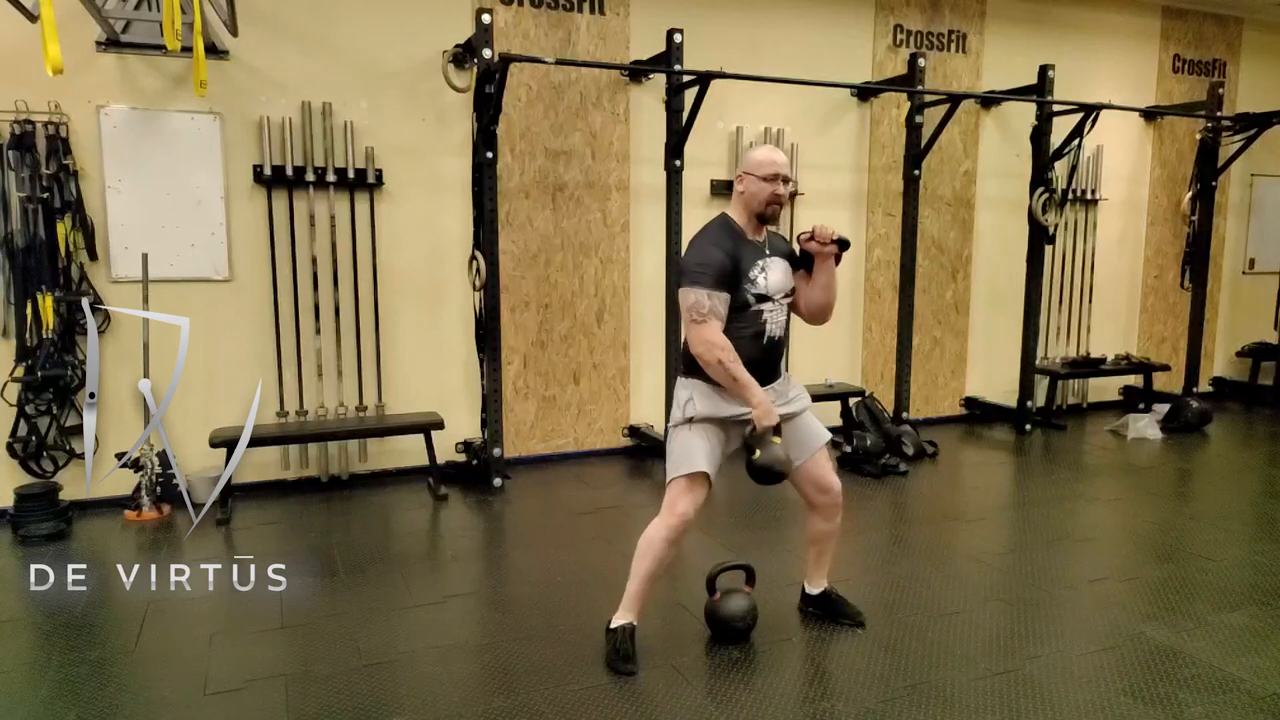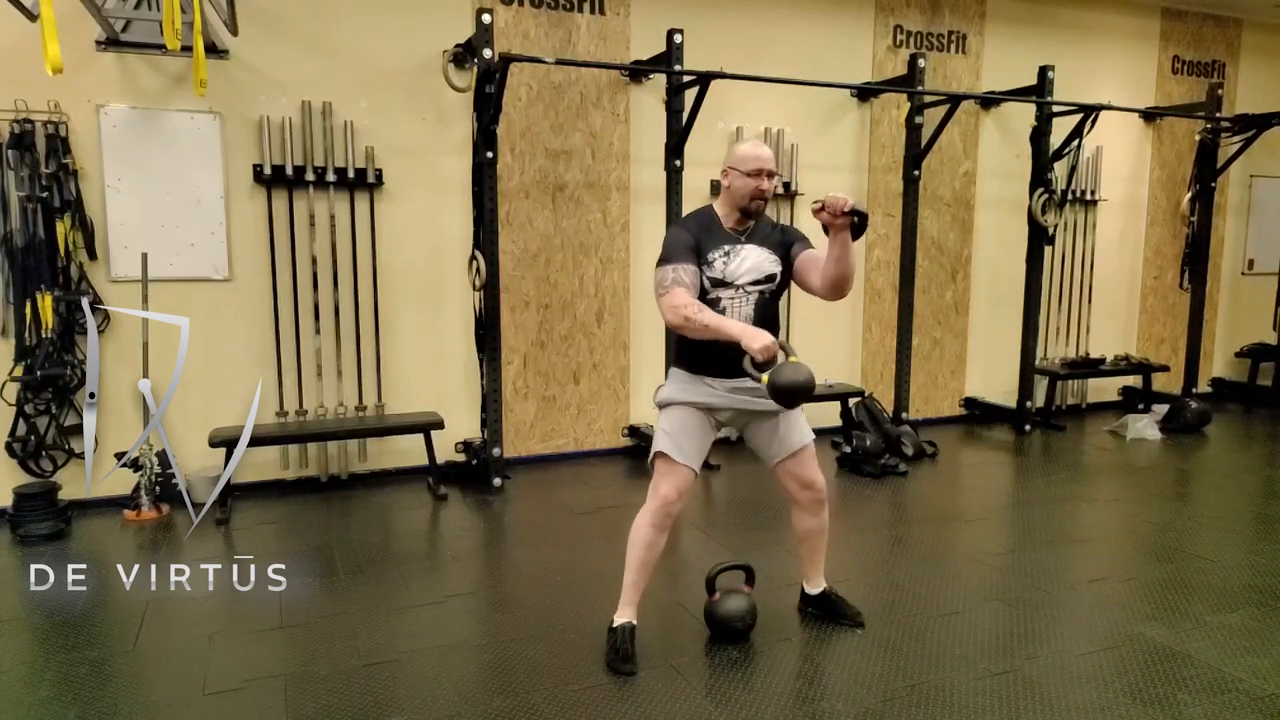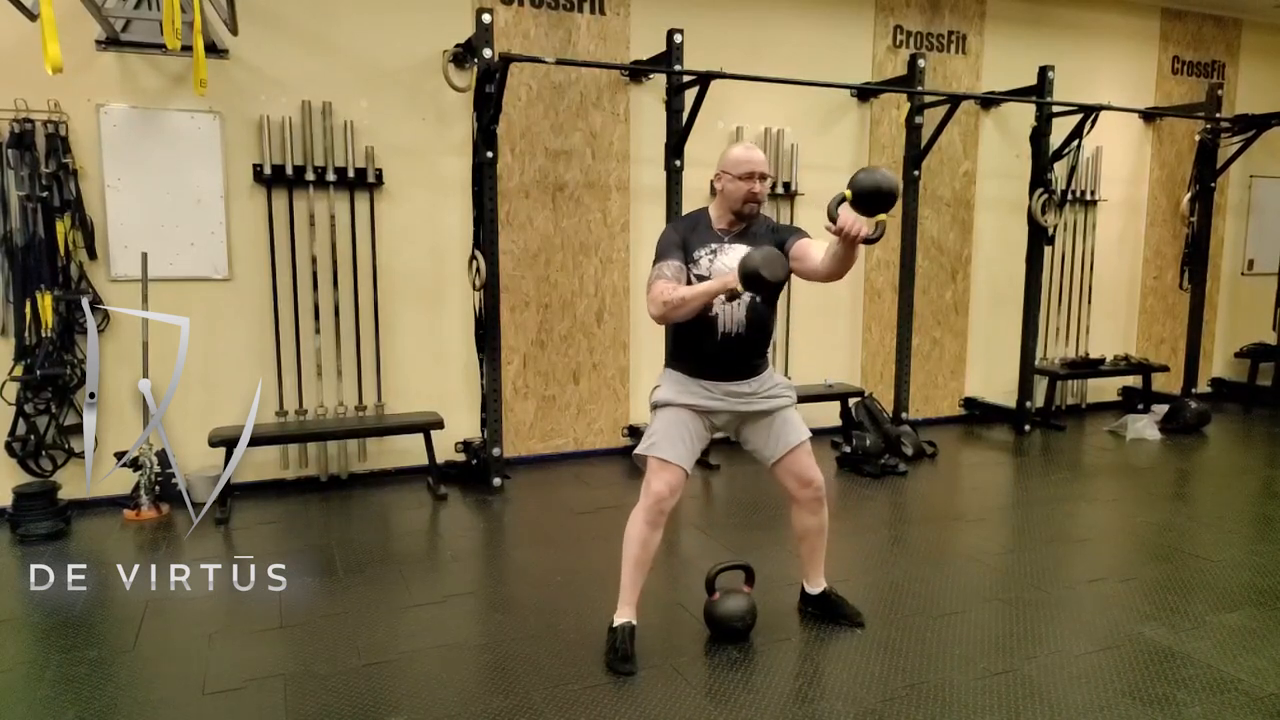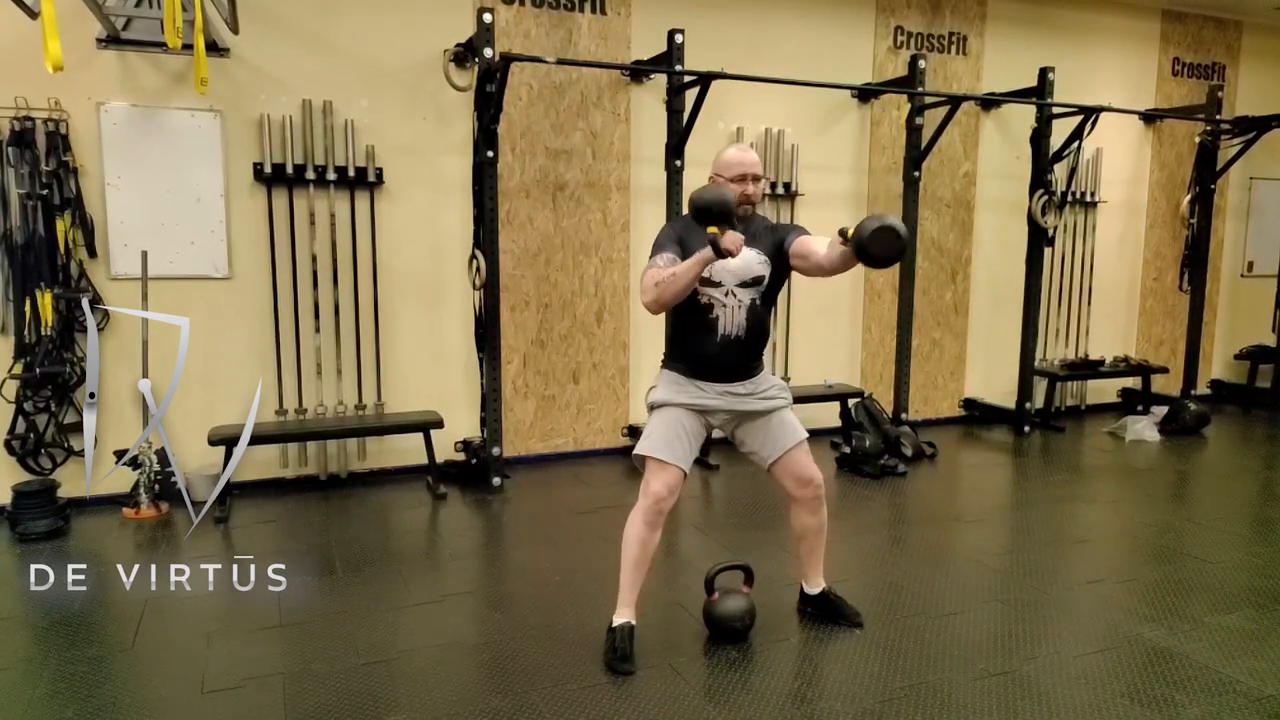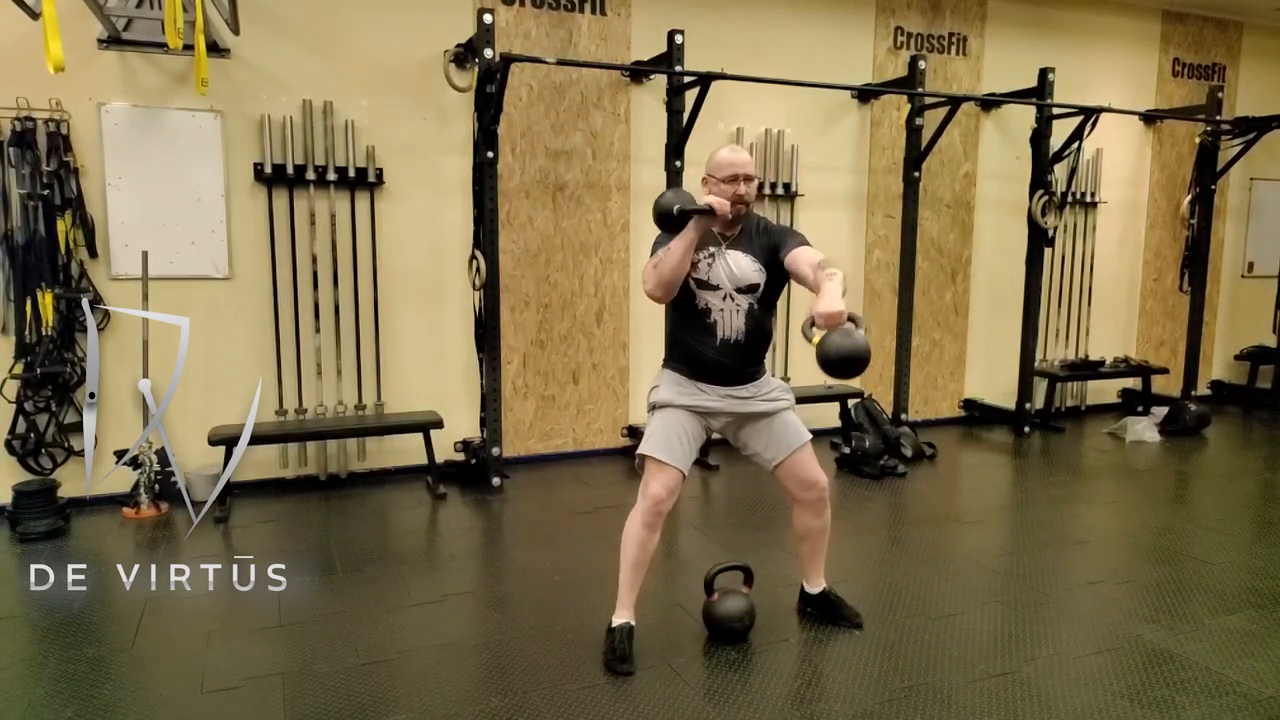
dt=1s
person 1, frame 1
left shoulder: (780, 247)
right shoulder: (712, 249)
left elbow: (816, 313)
right elbow: (705, 341)
left wrist: (824, 259)
right wrist: (754, 401)
left hip: (777, 388)
right hip: (710, 395)
left knee: (828, 493)
right knee: (679, 513)
left ankle: (816, 592)
right ankle: (623, 622)
person 1, frame 2
left shoulder: (782, 238)
right shoulder: (688, 234)
left elbow: (834, 287)
right elbow: (677, 311)
left wrist: (841, 232)
right wrist: (741, 332)
left hip: (764, 384)
right hip: (696, 385)
left knee: (811, 490)
right knee: (664, 499)
left ankle: (814, 591)
right ankle: (623, 621)
person 1, frame 3
left shoulder: (777, 236)
right shoulder: (682, 234)
left elbow: (826, 266)
right elbow: (660, 306)
left wrist: (848, 240)
right wrist: (722, 281)
left hip: (758, 385)
right hip: (688, 386)
left knee: (810, 487)
right knee: (657, 497)
left ankle: (815, 591)
right ankle: (623, 621)
person 1, frame 4
left shoulder: (776, 236)
right shoulder: (681, 232)
left elbow: (823, 257)
right elbow: (653, 298)
left wrist: (853, 246)
right wrist: (710, 253)
left hip: (753, 386)
right hip: (685, 385)
left knee: (809, 485)
right knee: (656, 496)
left ankle: (813, 592)
right ankle: (623, 621)
person 1, frame 5
left shoulder: (774, 237)
right shoulder: (680, 231)
left elbow: (814, 264)
right elbow: (657, 288)
left wrist: (830, 293)
right wrist: (698, 226)
left hip: (755, 389)
right hip: (686, 387)
left knee: (813, 488)
right knee: (655, 497)
left ankle: (814, 593)
right ankle: (622, 622)
